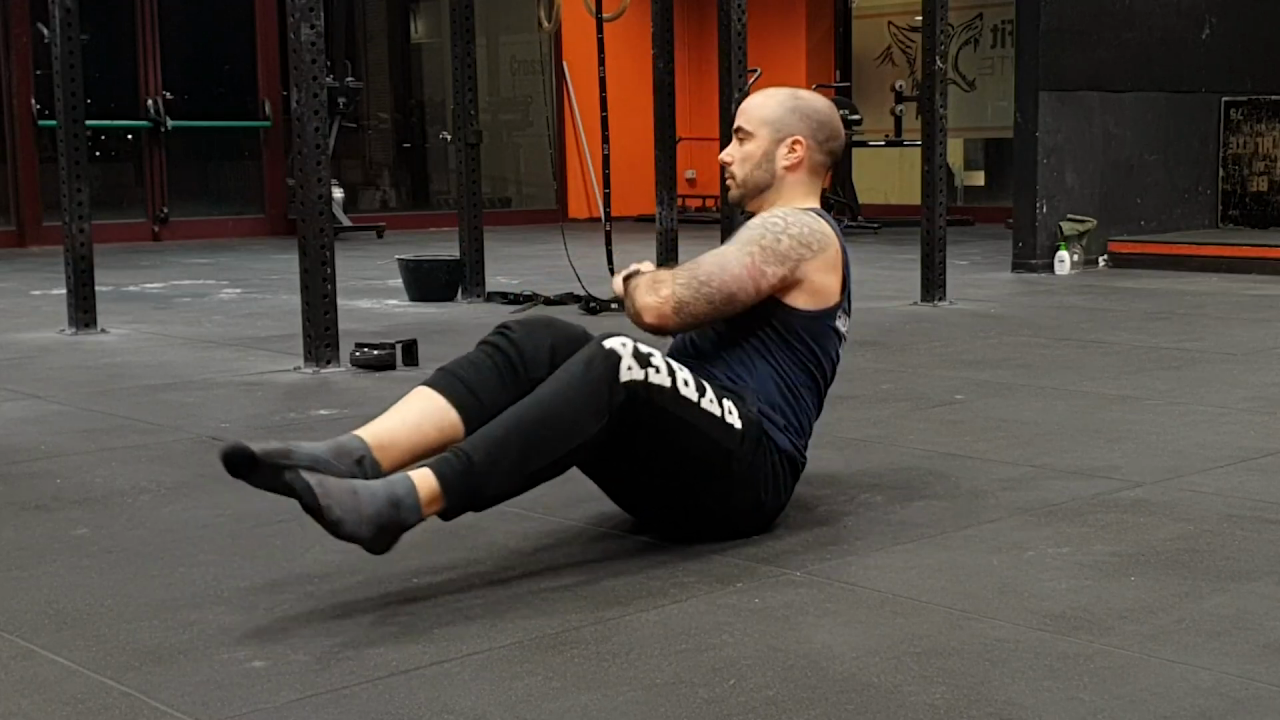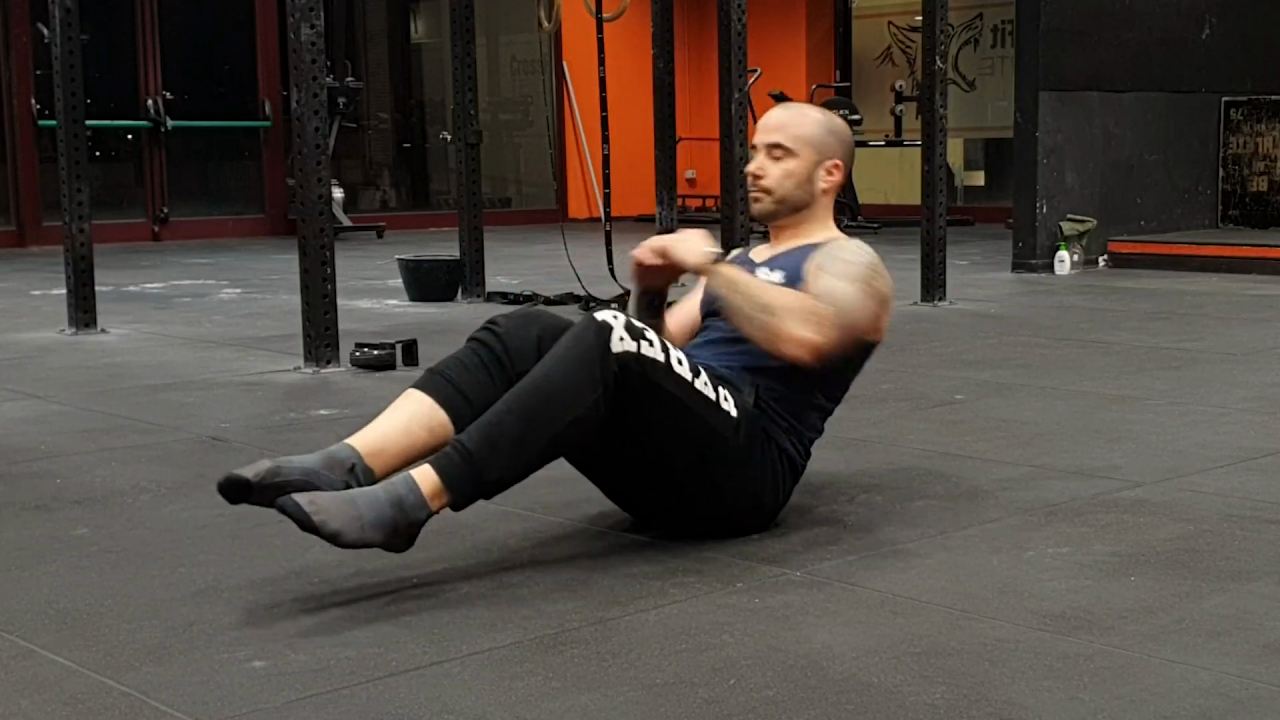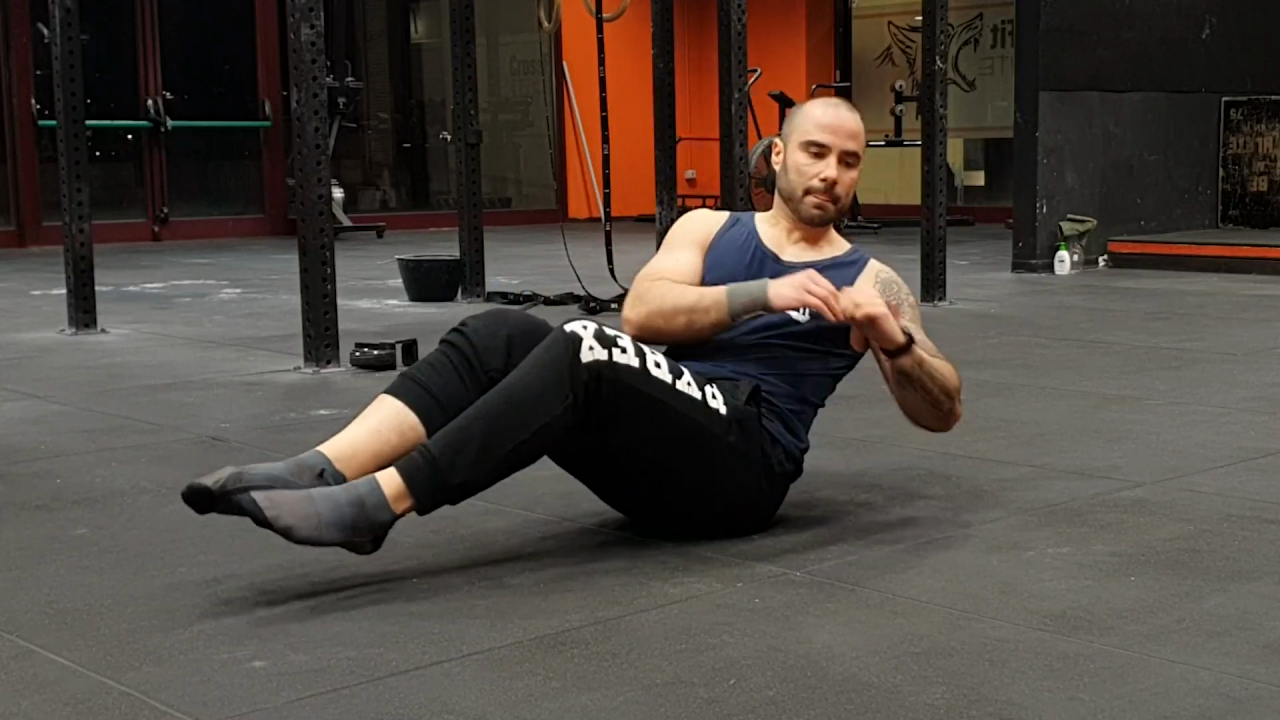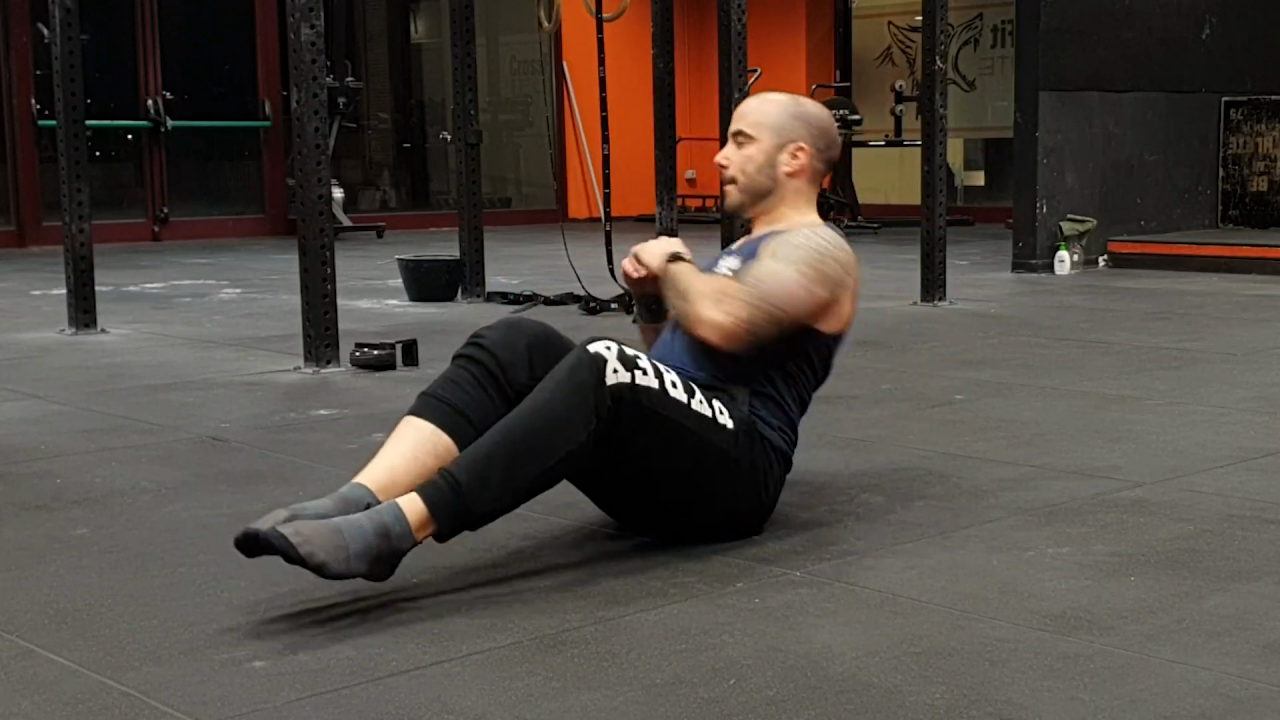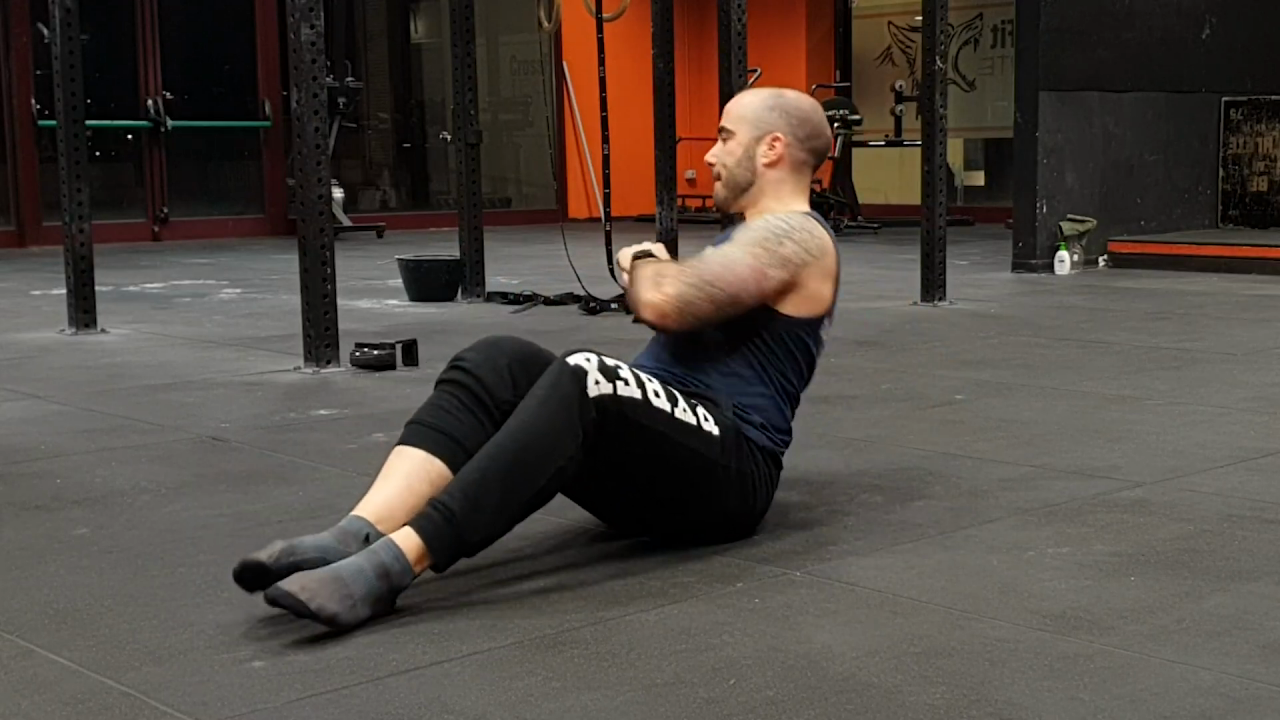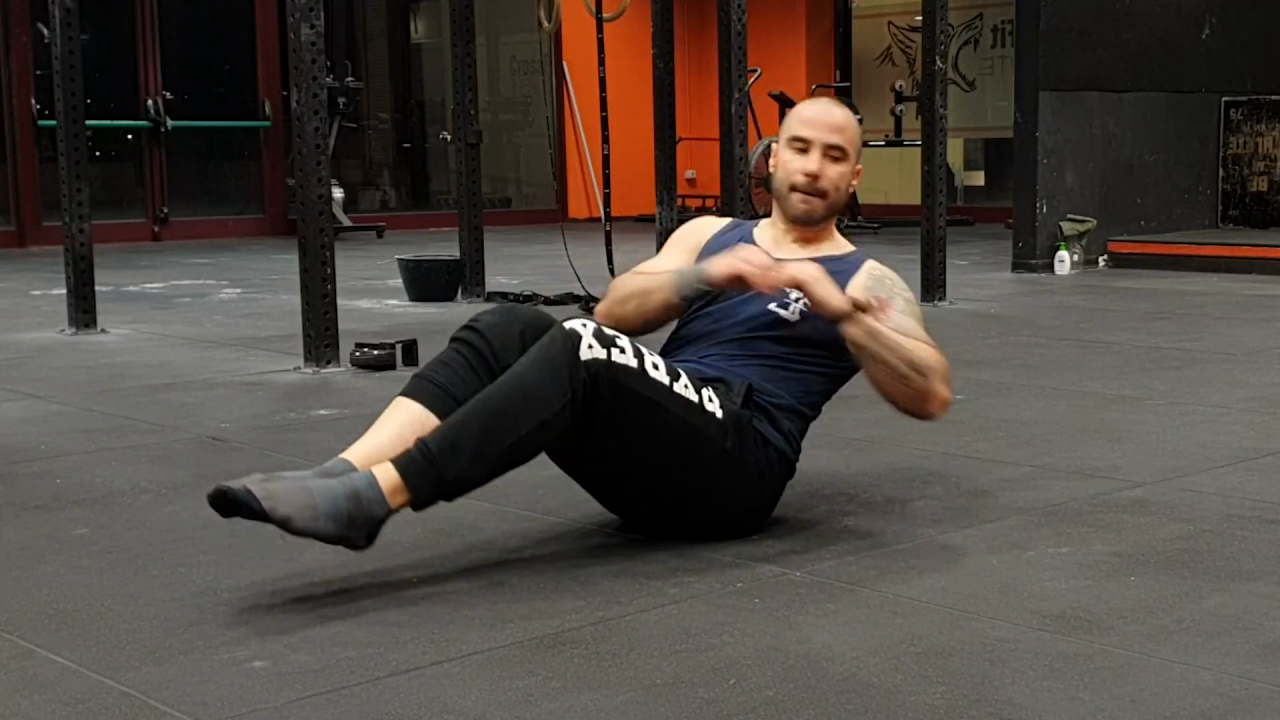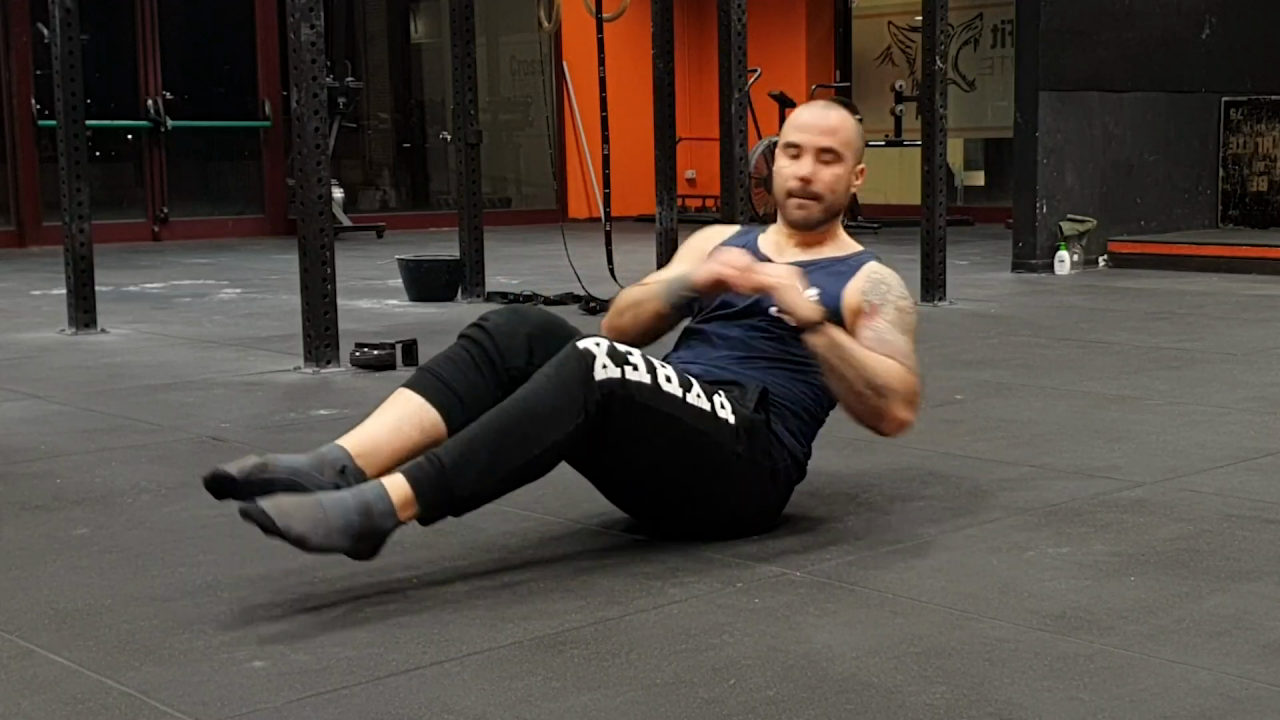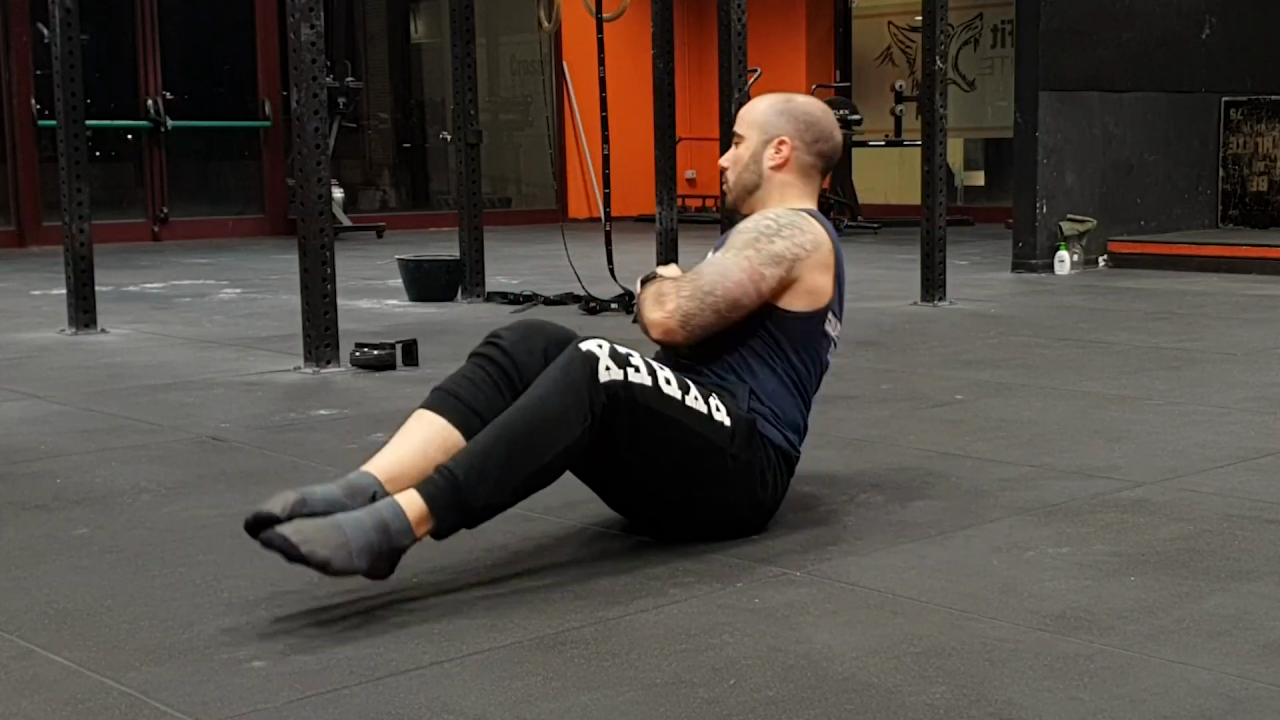
dt=0.4s
person 1, frame 1
left shoulder: (794, 234)
right shoulder: (772, 239)
left elbow: (658, 306)
left wrist: (637, 281)
right wrist: (649, 289)
left hip: (741, 472)
right hip: (667, 455)
left knee: (616, 363)
right knee: (537, 341)
left ankle: (403, 499)
right ankle: (353, 459)
person 1, frame 2
left shoulder: (848, 264)
right shoulder: (741, 255)
left elbow: (801, 340)
right elbow: (655, 353)
left wrist: (717, 271)
right wrist: (653, 281)
left hip: (743, 468)
right hip: (662, 455)
left knee: (608, 340)
right knee: (526, 335)
left ankle: (406, 502)
right ankle: (341, 468)
person 1, frame 3
left shoulder: (870, 282)
right shoulder: (707, 228)
left elbow: (942, 408)
right elbow: (643, 317)
left wrist: (893, 337)
right wrist: (764, 295)
left hip: (738, 462)
right hip: (652, 446)
left knee: (584, 349)
right knee: (500, 337)
left ankle: (374, 503)
right ankle: (315, 474)
person 1, frame 4
left shoulder: (815, 251)
right shoulder: (747, 248)
left elbow: (721, 324)
left wrist: (670, 263)
right wrist: (655, 284)
left hip: (730, 468)
right hip: (649, 451)
left knee: (604, 368)
right knee: (517, 344)
left ankle: (394, 529)
right ankle: (355, 504)
person 1, frame 5
left shoulder: (793, 238)
right shoulder: (758, 245)
left elbow: (664, 303)
left wrist: (645, 262)
right wrist: (648, 276)
left hip: (725, 472)
right hip: (643, 452)
left knee: (586, 379)
right knee: (499, 362)
left ankle: (393, 562)
right ankle: (356, 534)
person 1, frame 6
left shoulder: (869, 283)
right shoulder: (712, 235)
left elbow: (929, 394)
right elbow: (614, 312)
left wrist: (846, 309)
right wrist: (713, 276)
left hip: (733, 465)
right hip: (651, 448)
left knee: (580, 351)
right knee: (510, 332)
left ankle: (369, 499)
right ankle: (343, 475)
person 1, frame 7
left shoulder: (871, 284)
right shoulder: (724, 243)
left elbow: (895, 412)
right elbow: (619, 325)
left wrist: (805, 314)
right wrist: (694, 281)
left hip: (741, 465)
right hip: (657, 444)
left knee: (595, 367)
right knee: (519, 332)
left ankle: (377, 507)
right ankle: (337, 467)
person 1, frame 8
left shoulder: (785, 232)
right shoulder: (775, 238)
left elbow: (670, 321)
left wrist: (662, 284)
right wrist: (670, 292)
left hip: (736, 468)
right hip: (663, 451)
left knee: (597, 366)
right knee: (532, 346)
left ankle: (393, 526)
right ankle: (363, 492)
